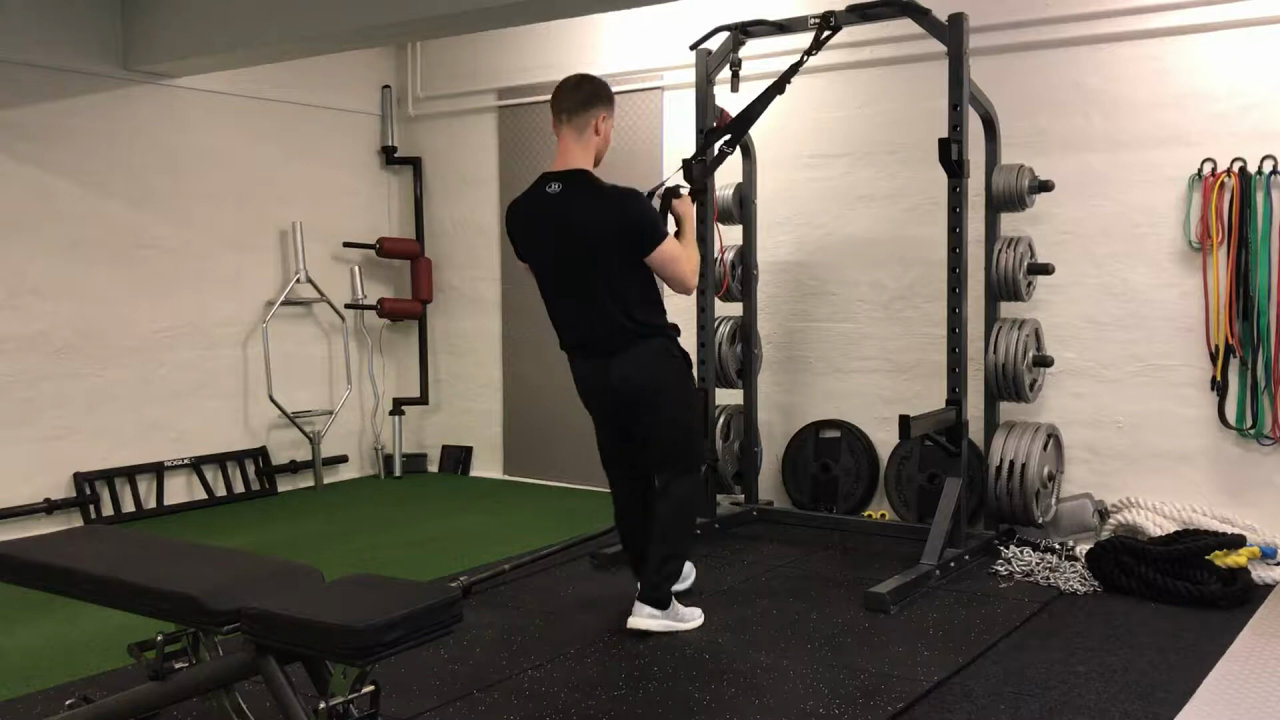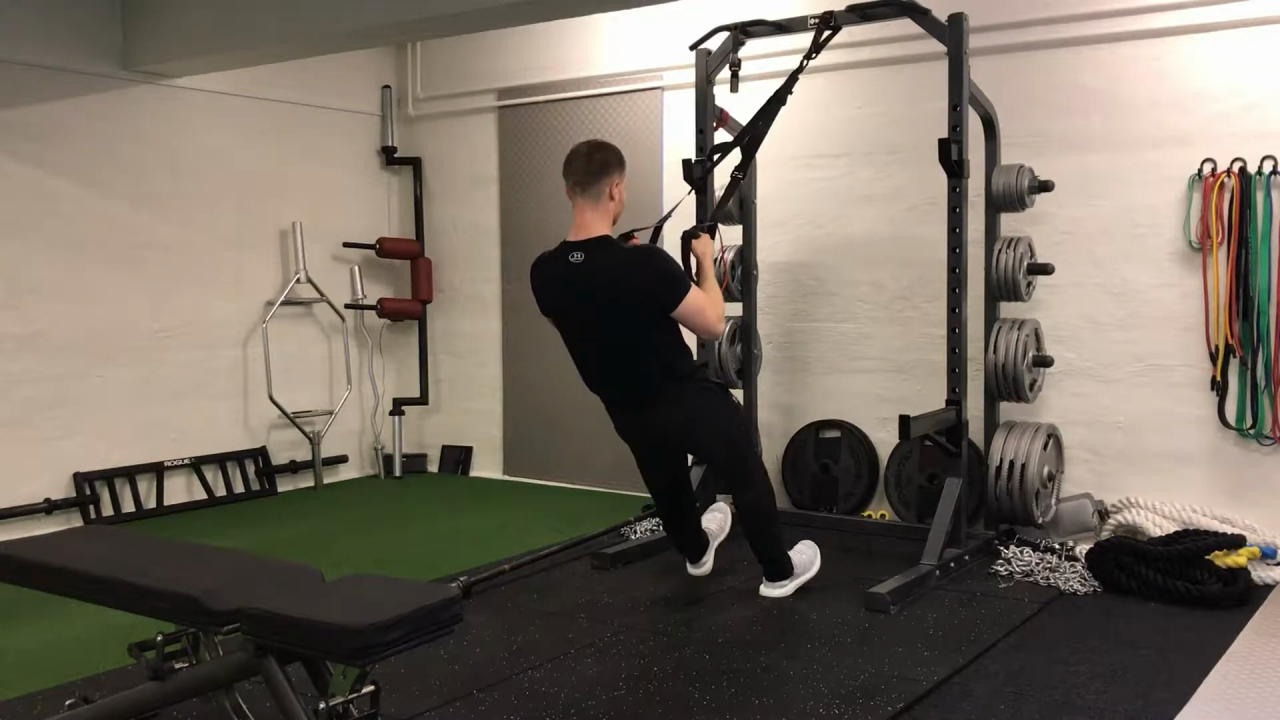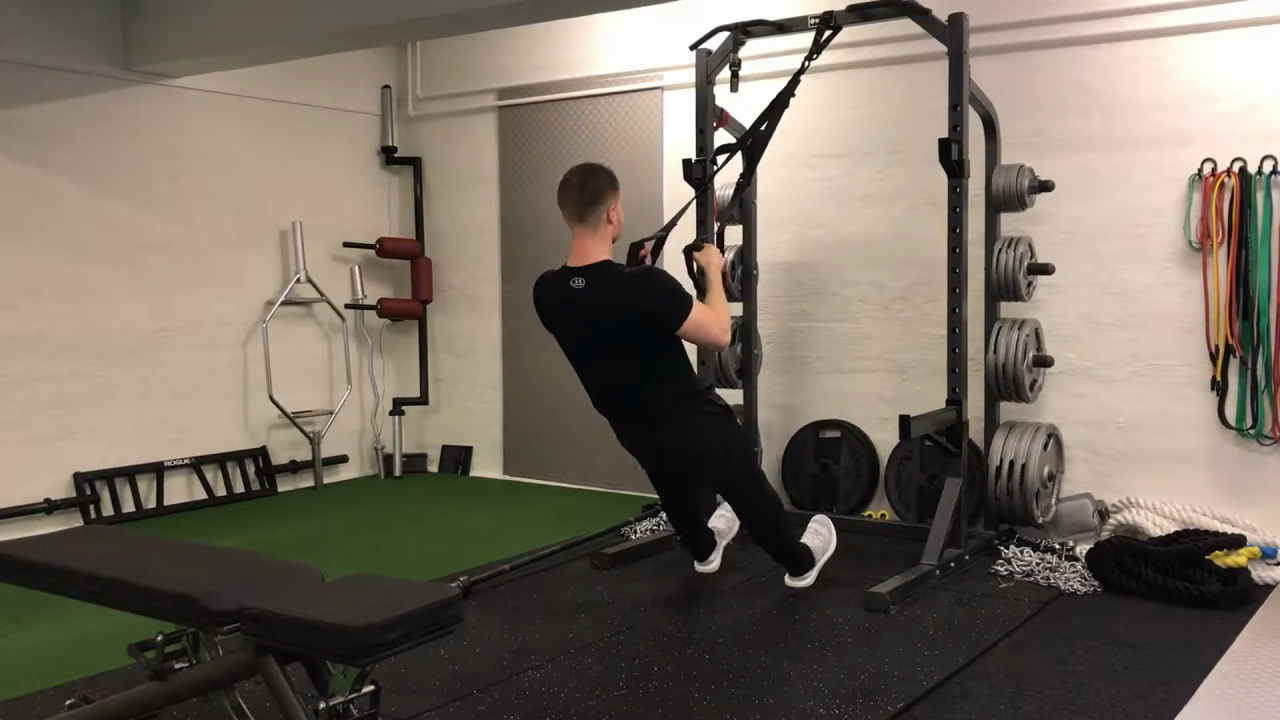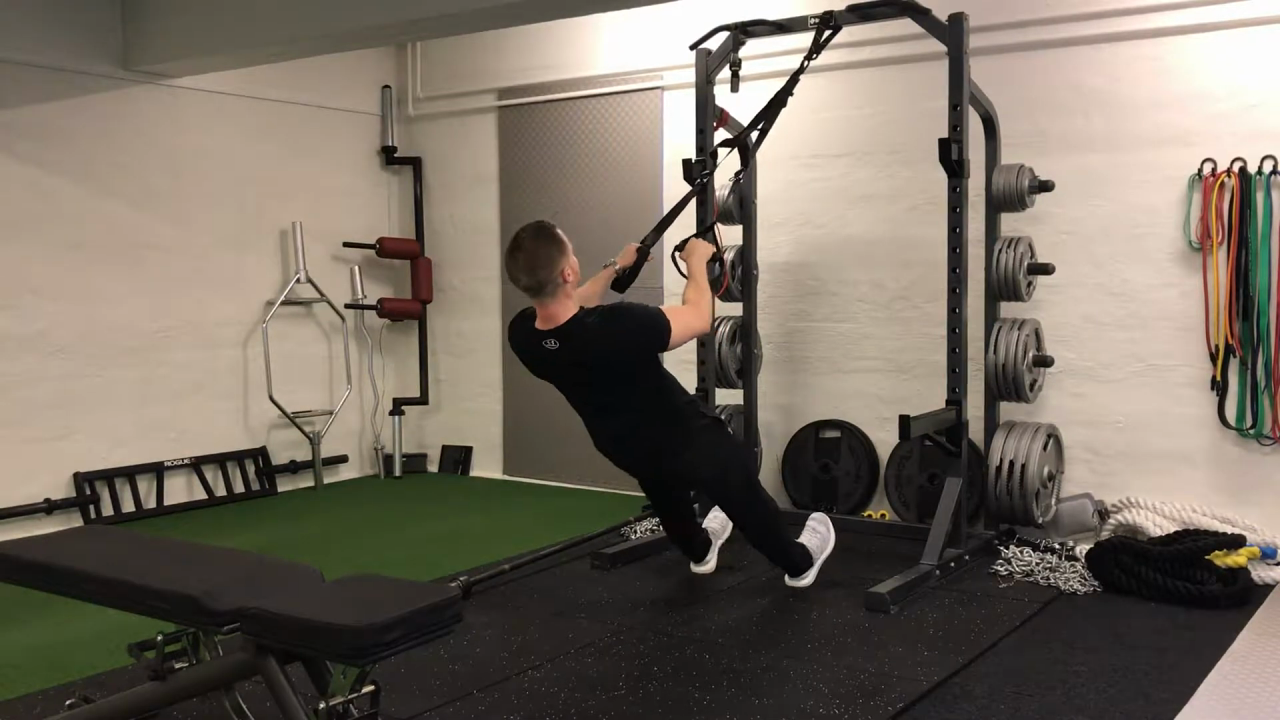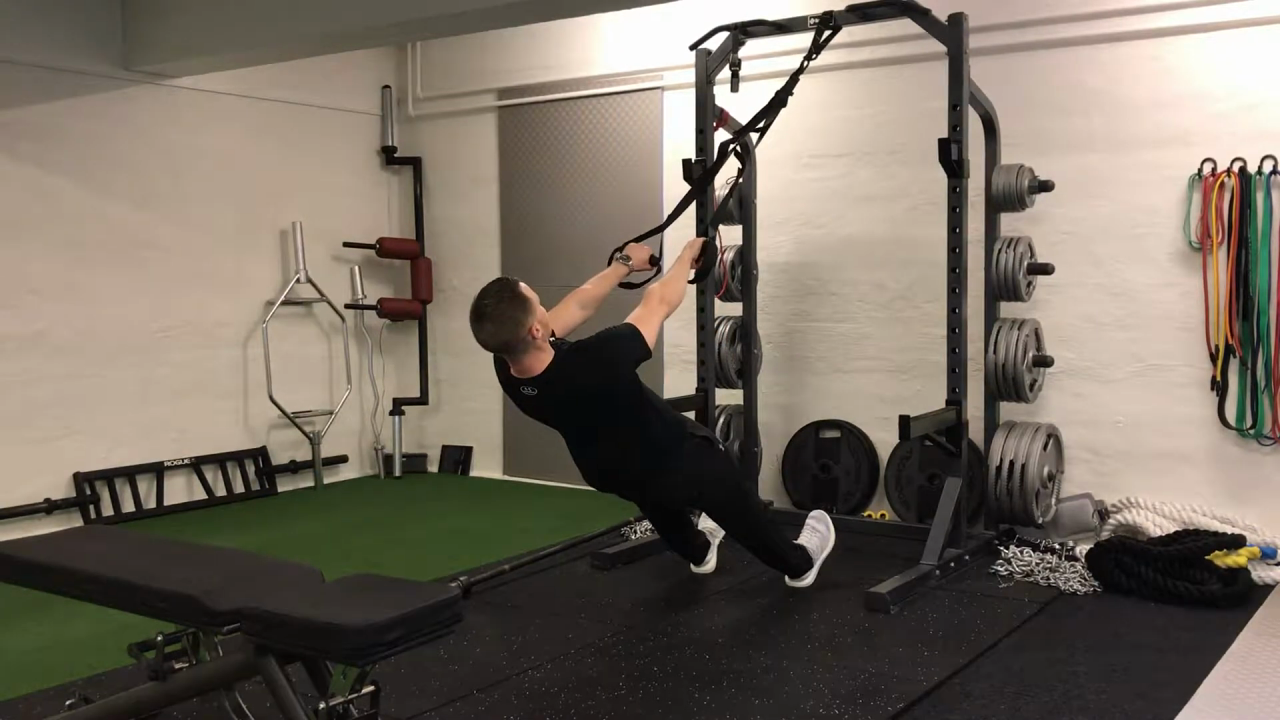
dt=1s
person 1, frame 1
left shoulder: (522, 212)
right shoulder: (622, 206)
right elbow: (686, 278)
right wrist: (687, 222)
left hip: (588, 366)
right hip: (648, 358)
left knee: (627, 471)
right knee: (681, 470)
left ankle: (657, 575)
right ankle: (653, 599)
person 1, frame 2
left shoulder: (545, 274)
right shoulder: (644, 265)
right elbow: (712, 325)
right wrist: (706, 263)
left hip: (626, 411)
right hip: (685, 401)
left knee: (664, 473)
right knee: (744, 472)
left ankle: (696, 549)
right ankle: (779, 571)
person 1, frame 3
left shoulder: (547, 294)
right shoulder: (645, 287)
right elbow: (719, 335)
right wrist: (712, 271)
left hip: (633, 428)
right hip: (692, 424)
left knee: (674, 483)
right knee: (748, 491)
left ankle: (704, 548)
right ankle: (801, 563)
person 1, frame 4
left shoulder: (521, 336)
right shoulder: (619, 327)
right elbow: (699, 318)
left wrist: (615, 267)
right wrist: (697, 261)
left hip: (625, 447)
right hip: (687, 441)
left knee: (664, 485)
right knee: (742, 494)
left ankle: (700, 550)
right ankle: (799, 562)
person 1, frame 5
left shoulder: (506, 370)
right shoulder: (595, 365)
left elbow: (578, 306)
right elbow: (658, 302)
left wrist: (625, 263)
right wrist: (687, 255)
left hip: (614, 473)
right hip: (679, 463)
right knee: (736, 506)
left ankle: (698, 551)
right ankle: (798, 564)
